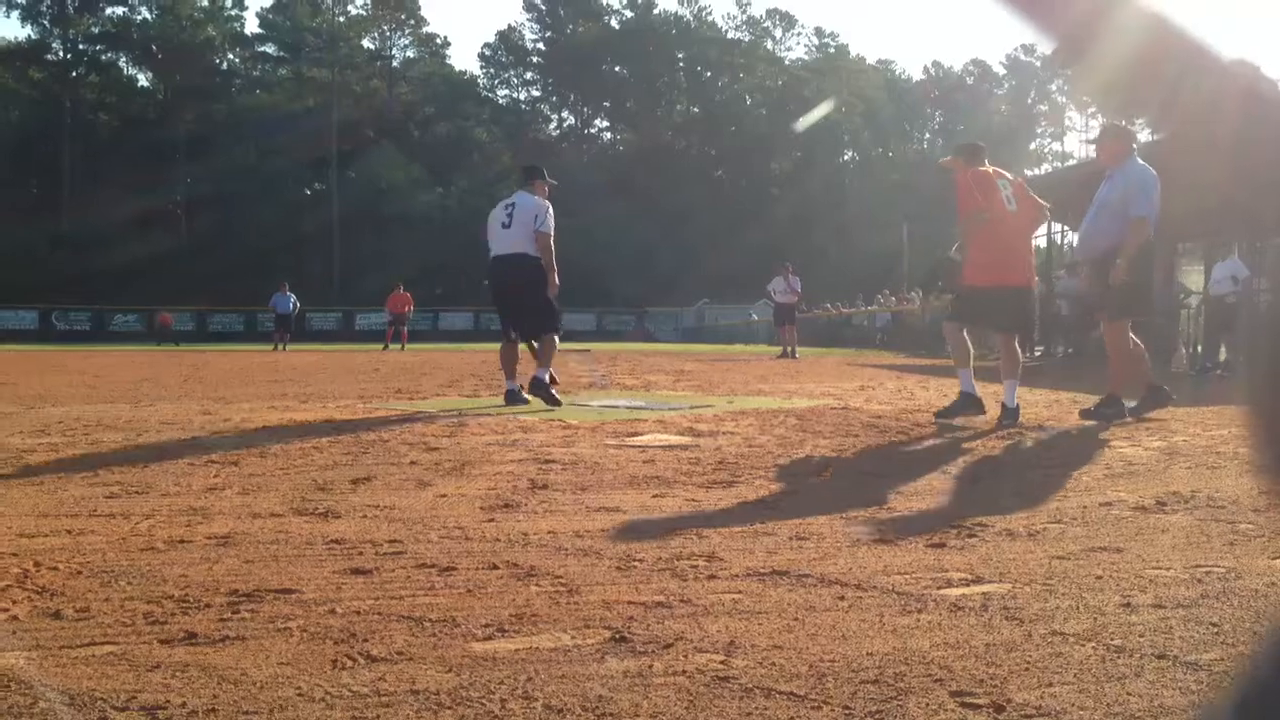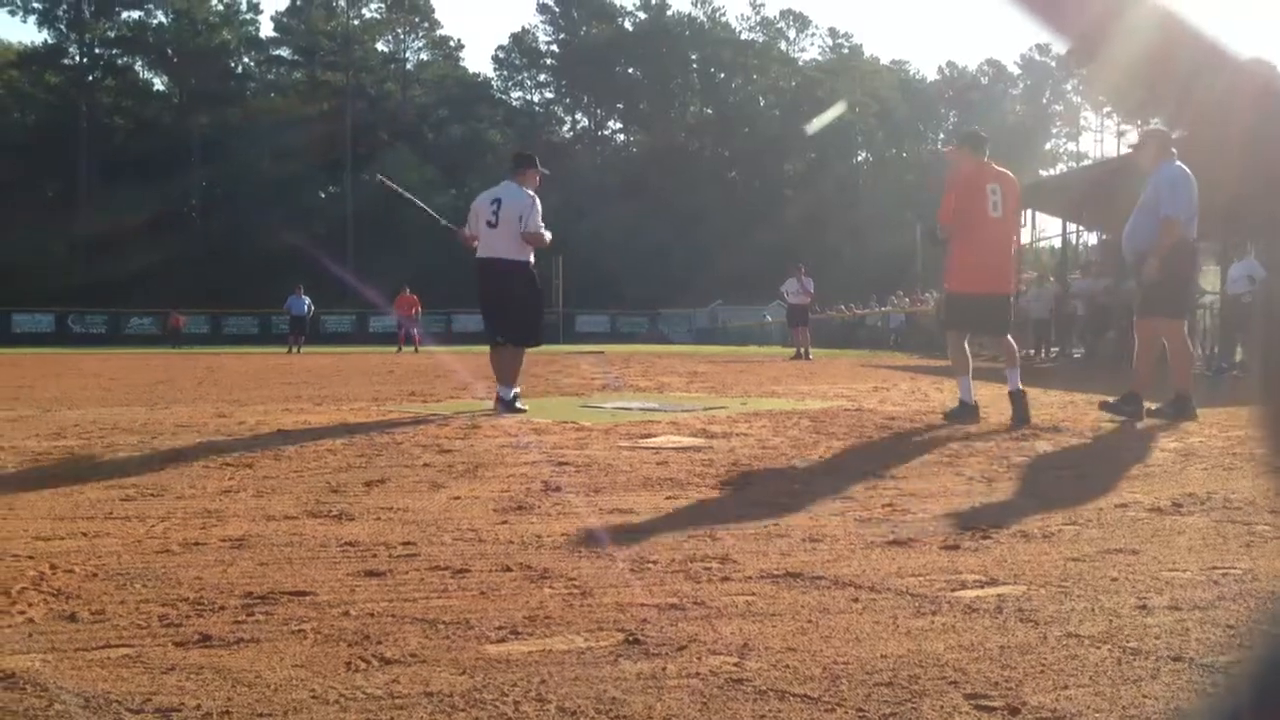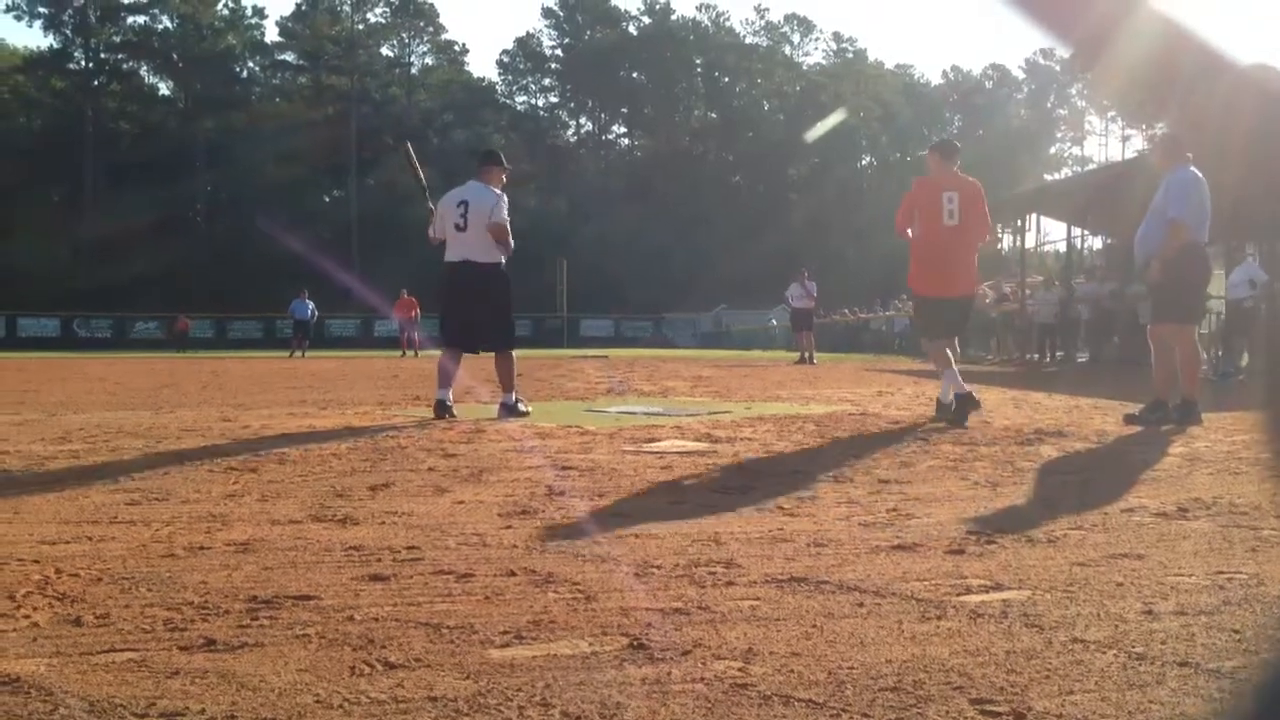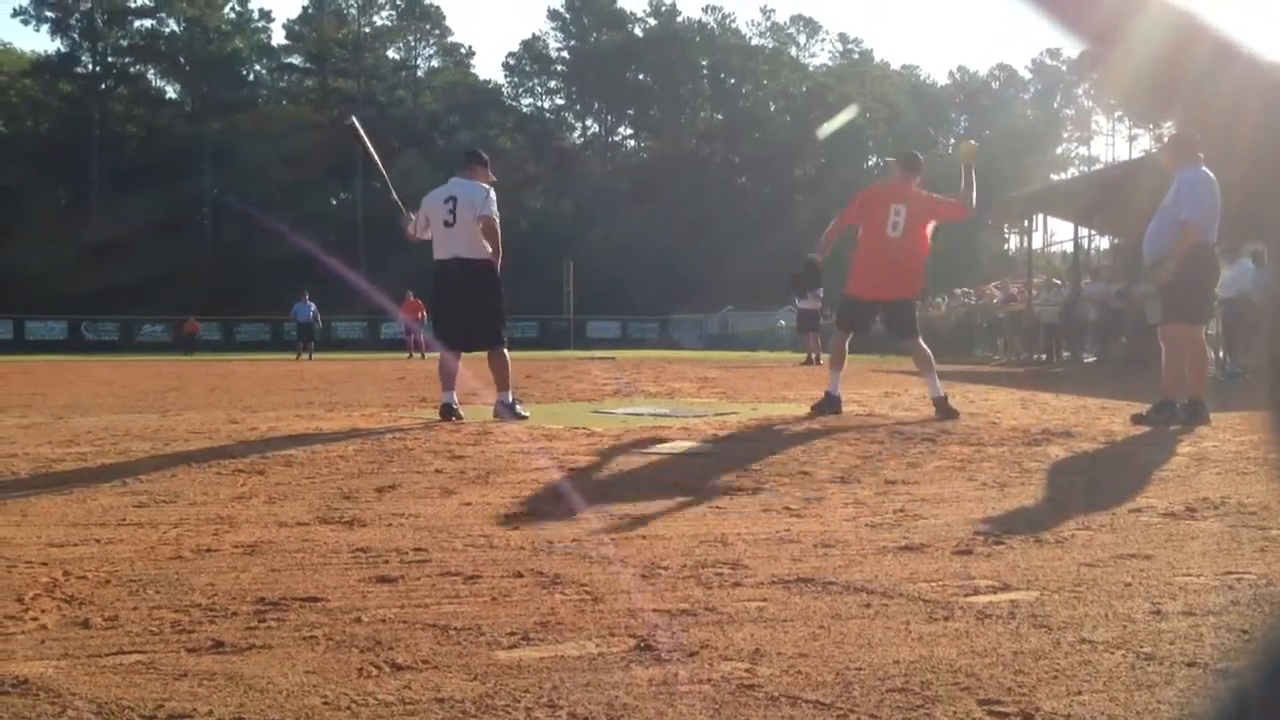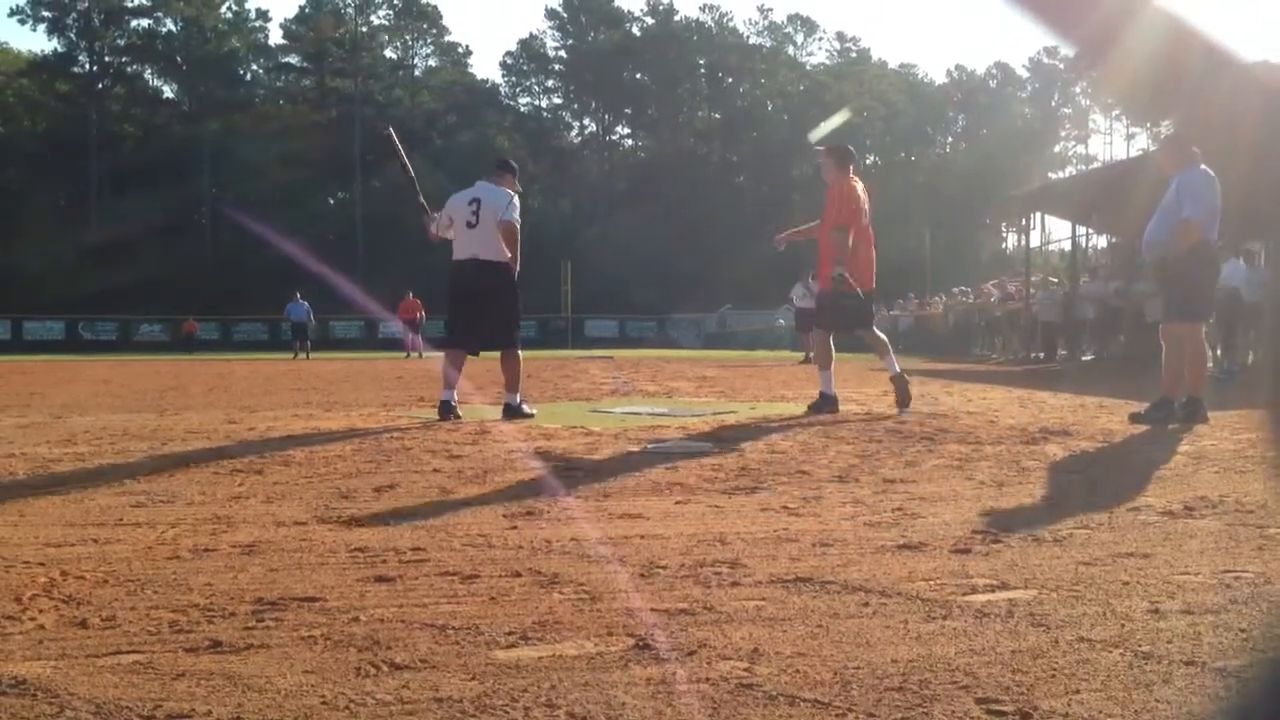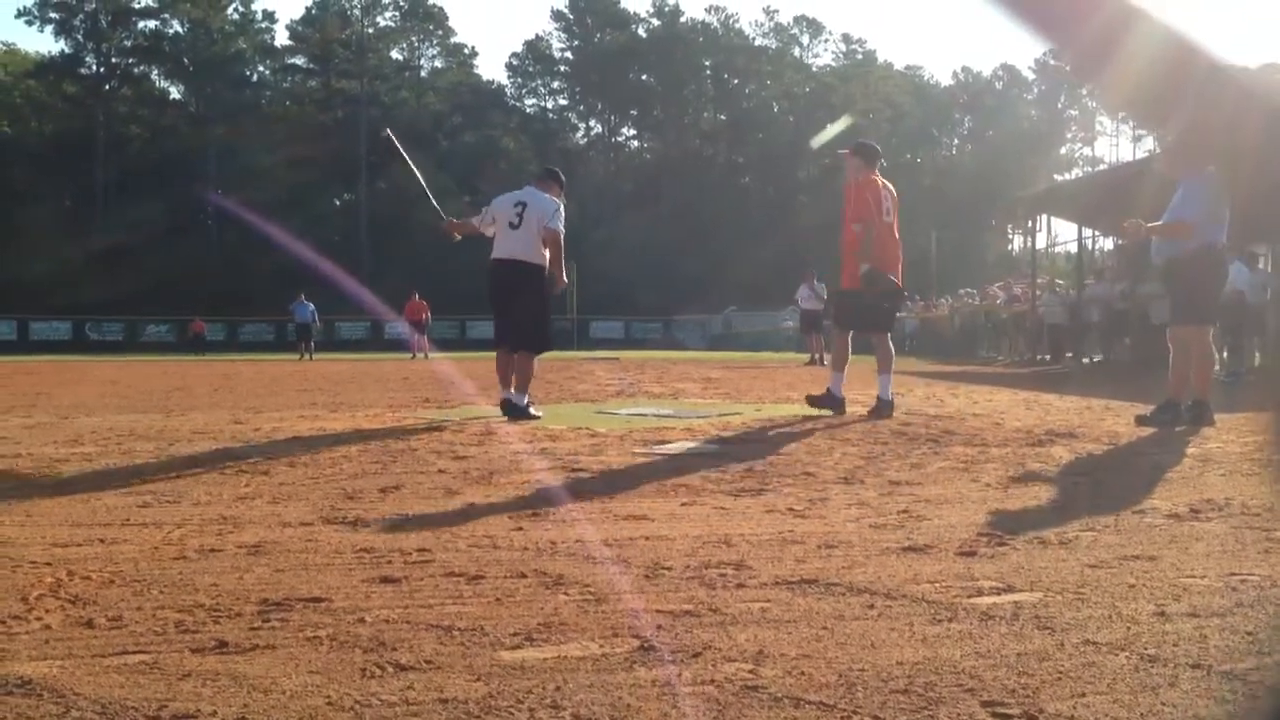
dt=0.5s
person 1, frame 1
left shoulder: (1138, 174)
right shoulder: (1114, 177)
left elbow: (1141, 223)
left wrist: (1122, 261)
right wrist: (1091, 264)
left hip: (1127, 263)
right hip: (1107, 262)
left knee: (1116, 332)
right knee: (1116, 331)
left ankle: (1114, 400)
right ankle: (1153, 389)
person 1, frame 2
left shoulder: (1171, 175)
right shoulder: (1163, 176)
left elbow: (1173, 222)
left wrist: (1154, 259)
right wrist: (1151, 261)
left hip: (1168, 262)
right hip: (1163, 263)
left knee: (1148, 330)
right knee: (1160, 332)
left ankle: (1135, 399)
right ankle: (1182, 400)
person 1, frame 3
left shoulder: (1182, 179)
right shoulder: (1178, 180)
left elbow: (1180, 226)
left wrist: (1158, 262)
right wrist: (1157, 263)
left hip: (1179, 265)
right hip: (1173, 267)
left knee: (1176, 335)
right knee: (1165, 335)
left ankle: (1182, 405)
right ankle: (1167, 404)
person 1, frame 4
left shoulder: (1194, 178)
right shoulder: (1186, 180)
left elbow: (1192, 227)
left wrist: (1170, 263)
right wrist: (1166, 265)
left hip: (1187, 265)
right hip: (1179, 267)
left knee: (1187, 335)
right knee: (1171, 336)
left ankle: (1194, 405)
right ankle: (1169, 404)
person 1, frame 5
left shoulder: (1196, 177)
right shoulder: (1184, 180)
left elbow: (1192, 226)
left wrist: (1157, 248)
right wrist: (1151, 249)
left hip: (1190, 263)
right hip: (1178, 265)
left knee: (1188, 332)
right knee: (1171, 334)
left ankle: (1193, 404)
right ankle: (1168, 402)
person 1, frame 6
left shoulder: (1203, 179)
right shoulder: (1193, 183)
left elbow: (1186, 227)
left wrist: (1146, 230)
right wrist: (1148, 230)
left hip: (1198, 265)
right hip: (1186, 266)
left knee: (1194, 335)
right knee: (1179, 337)
left ankle: (1199, 406)
right ankle: (1175, 405)
person 2, frame 1
left shoulder: (968, 178)
right shoulder: (1009, 179)
left elbow: (975, 217)
right elbow: (1041, 215)
left wrist: (962, 246)
left hip: (984, 270)
right hip: (1020, 271)
left knee: (954, 325)
right knee: (1007, 338)
left ankle: (969, 395)
right ankle: (1010, 406)
person 2, frame 2
left shoulder: (960, 178)
right shoulder: (1008, 180)
left elbow: (946, 228)
right elbow: (1013, 226)
left wrist: (944, 232)
left hip: (966, 275)
right hip: (1001, 274)
left knee: (956, 335)
right knee: (1002, 335)
left ankle: (967, 404)
right ankle: (1016, 392)
person 2, frame 3
left shoulder: (920, 186)
right shoulder: (973, 188)
left elbow: (902, 228)
right elbow: (984, 233)
left hip: (927, 278)
right hip: (961, 279)
left knee: (932, 341)
right knee: (948, 338)
left ankle: (963, 396)
right ankle: (946, 401)
person 2, frame 4
left shoulder: (875, 193)
right shoulder: (928, 203)
left elbow: (840, 222)
right elbow: (966, 207)
left wrist: (820, 252)
right wrist: (968, 170)
left hip: (863, 283)
right hip: (902, 287)
left knee: (841, 334)
right knee: (912, 341)
left ankle: (832, 398)
right ankle: (940, 400)
person 2, frame 5
left shoulder: (840, 189)
right shoulder: (855, 186)
left elbow: (843, 231)
right elbow: (827, 225)
left wrist: (839, 268)
right wrist: (791, 235)
left hip: (842, 276)
right hip: (861, 276)
left knee: (822, 333)
right knee: (867, 329)
left ankle: (828, 396)
right ankle: (896, 374)
person 2, frame 6
left shoulder: (859, 185)
right shoulder: (887, 188)
left elbow: (868, 226)
left wrist: (865, 264)
left hip: (861, 276)
right hip: (885, 276)
left knee: (841, 331)
right knee: (881, 335)
left ankle: (835, 395)
right ankle: (885, 398)
person 3, frame 1
left shoulder: (498, 209)
right shoulder: (540, 205)
right elbow: (543, 240)
left wrist: (496, 283)
right wrist: (553, 275)
left hip: (499, 270)
right hip: (527, 267)
left knee: (511, 334)
right knee: (548, 328)
left ankle: (513, 388)
right ankle: (542, 379)
person 3, frame 2
left shoulder: (483, 198)
right shoulder: (527, 198)
left elbow: (469, 237)
right elbow: (532, 236)
left wrist: (475, 236)
right wrist: (546, 237)
left hip: (486, 269)
right hip: (516, 271)
left knee: (497, 336)
right knee: (519, 338)
left ankle: (505, 388)
right ankle: (506, 395)
person 3, frame 3
left shoulder: (448, 199)
right shoulder: (494, 196)
left elbow: (435, 237)
right elbow: (497, 227)
left wrist: (455, 232)
right wrist: (508, 245)
left hip: (455, 274)
right hip: (488, 274)
left knee: (453, 342)
right knee: (503, 342)
left ankle: (443, 398)
right ankle: (509, 401)
person 3, frame 4
left shoulder: (432, 198)
right shoulder: (482, 192)
left elbow: (414, 234)
right elbow: (489, 222)
left wrist: (409, 222)
right wrist: (497, 254)
left hip: (445, 272)
right hip: (479, 270)
left knee: (449, 343)
right knee: (496, 340)
left ankle: (448, 402)
right ankle: (505, 401)
person 3, frame 5
left shoulder: (457, 198)
right shoulder: (506, 197)
left elbow: (436, 234)
right elbow: (509, 227)
left wrist: (432, 222)
right wrist: (515, 261)
left hip: (461, 272)
right hip: (496, 273)
left knee: (457, 342)
right knee: (509, 342)
left ankle: (448, 399)
right ankle: (512, 402)
person 3, frame 6
left shoulder: (502, 200)
right shoulder: (551, 205)
left elbow: (475, 226)
right elbow: (553, 236)
left wrist: (454, 227)
right wrist: (559, 273)
left hip: (500, 271)
right hip: (530, 274)
left knee: (504, 339)
right knee: (528, 344)
left ankle: (507, 397)
right ankle: (520, 403)
